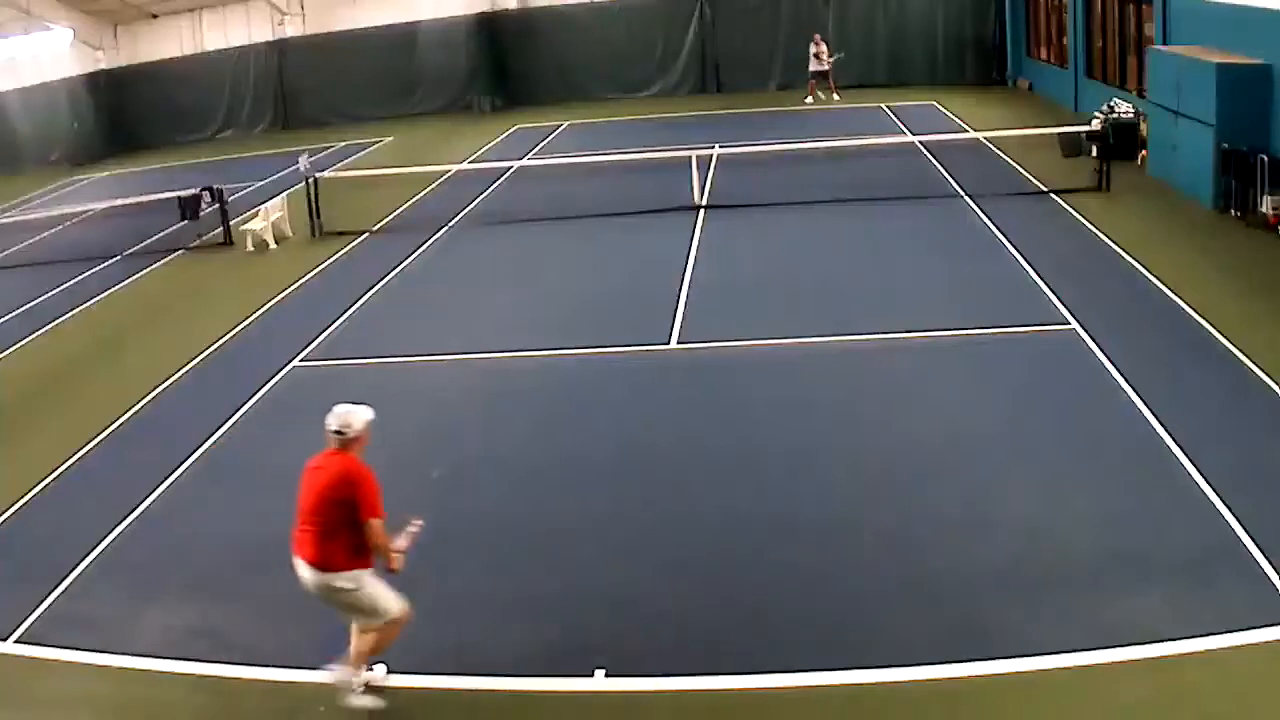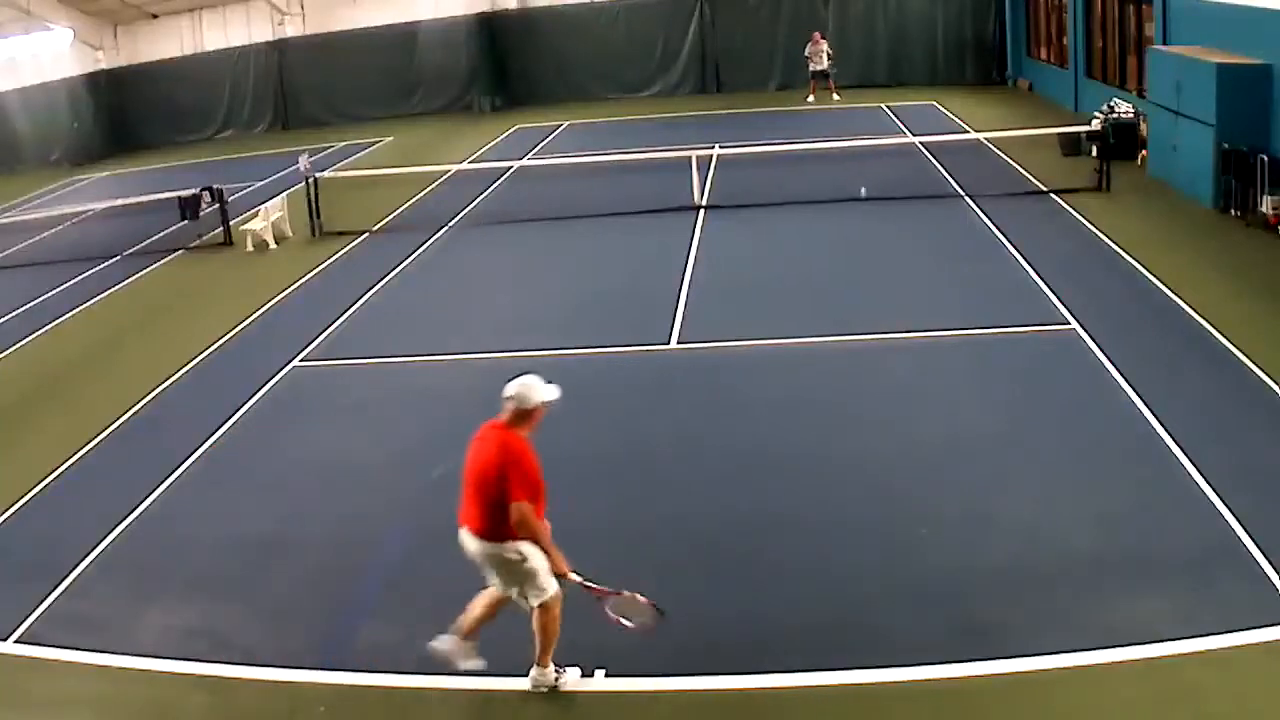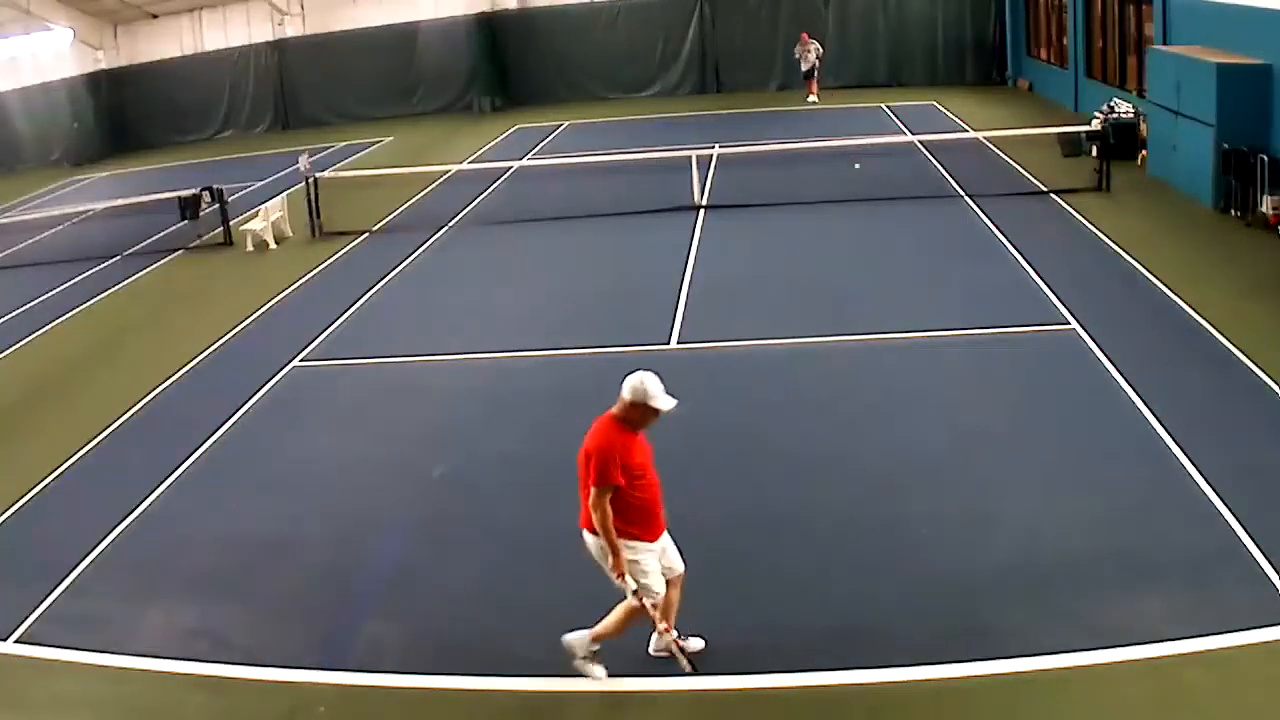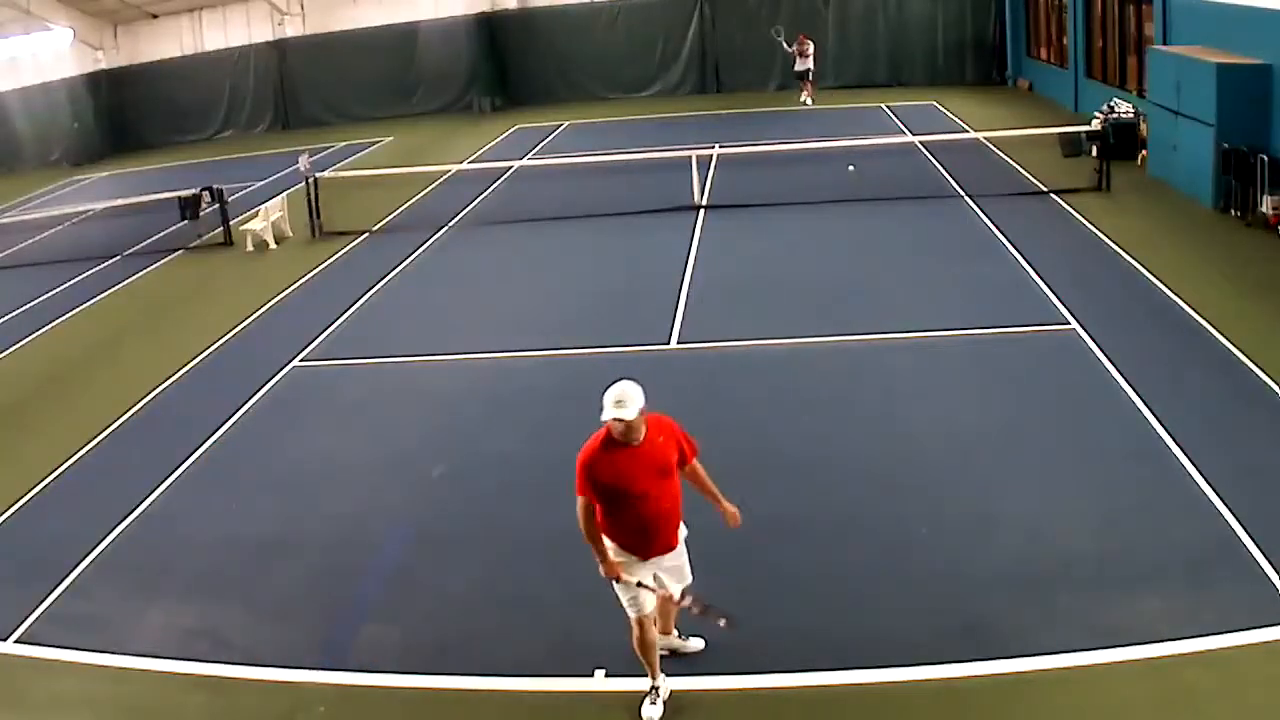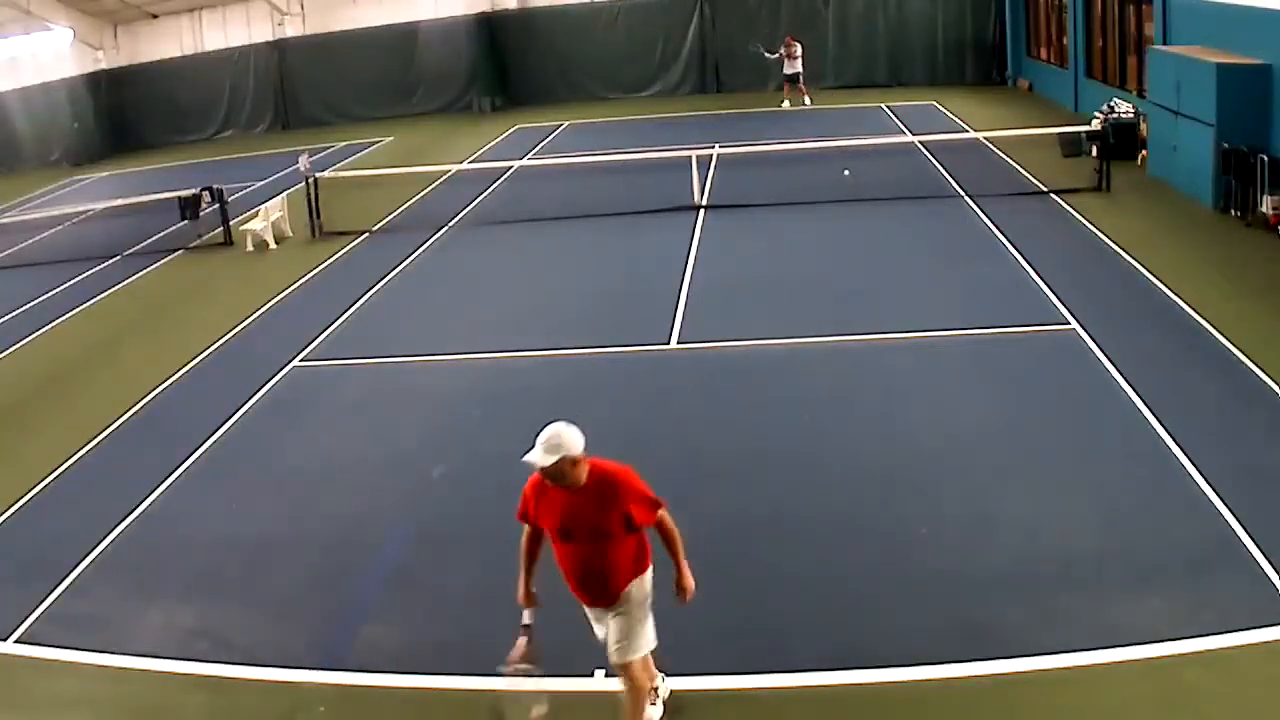
dt=0.5s
person 1, frame 1
left shoulder: (316, 465)
right shoulder: (359, 474)
right elbow: (374, 534)
left wrist: (375, 543)
right wrist: (391, 556)
left hip: (308, 562)
right hip: (337, 573)
left knee: (368, 613)
right knee: (397, 615)
left ankle: (356, 674)
right ankle: (349, 672)
person 1, frame 2
left shoulder: (488, 431)
right shoulder: (518, 452)
right elbow: (520, 516)
left wrist: (536, 516)
right wrist: (553, 554)
left hip: (473, 532)
right hip: (501, 542)
left knee: (504, 590)
right knee: (549, 599)
left ankle: (458, 641)
right ankle: (543, 672)
person 1, frame 3
left shoulder: (631, 424)
right shoulder: (608, 442)
right elbow: (597, 504)
left wrist: (653, 506)
right wrist: (616, 553)
left hip: (650, 530)
right hip: (623, 539)
left knee: (674, 575)
right knee: (650, 600)
left ankle: (664, 639)
right ankle: (586, 642)
person 1, frame 4
left shoulder: (667, 429)
right shoulder: (593, 455)
left elbow: (689, 465)
right elbow: (586, 511)
left wrist: (720, 502)
right wrist: (603, 559)
left hip: (670, 539)
right hip: (626, 551)
left knee: (674, 593)
right knee: (642, 619)
left ankle: (666, 637)
right ankle: (656, 684)
person 1, frame 5
left shoulder: (618, 482)
right shoulder: (536, 489)
left elbow: (661, 519)
right elbow: (531, 532)
left wrist: (681, 568)
right wrist: (525, 581)
left hip: (628, 582)
right hip: (586, 590)
left knee: (627, 664)
right knee: (630, 642)
right ankle: (655, 683)
